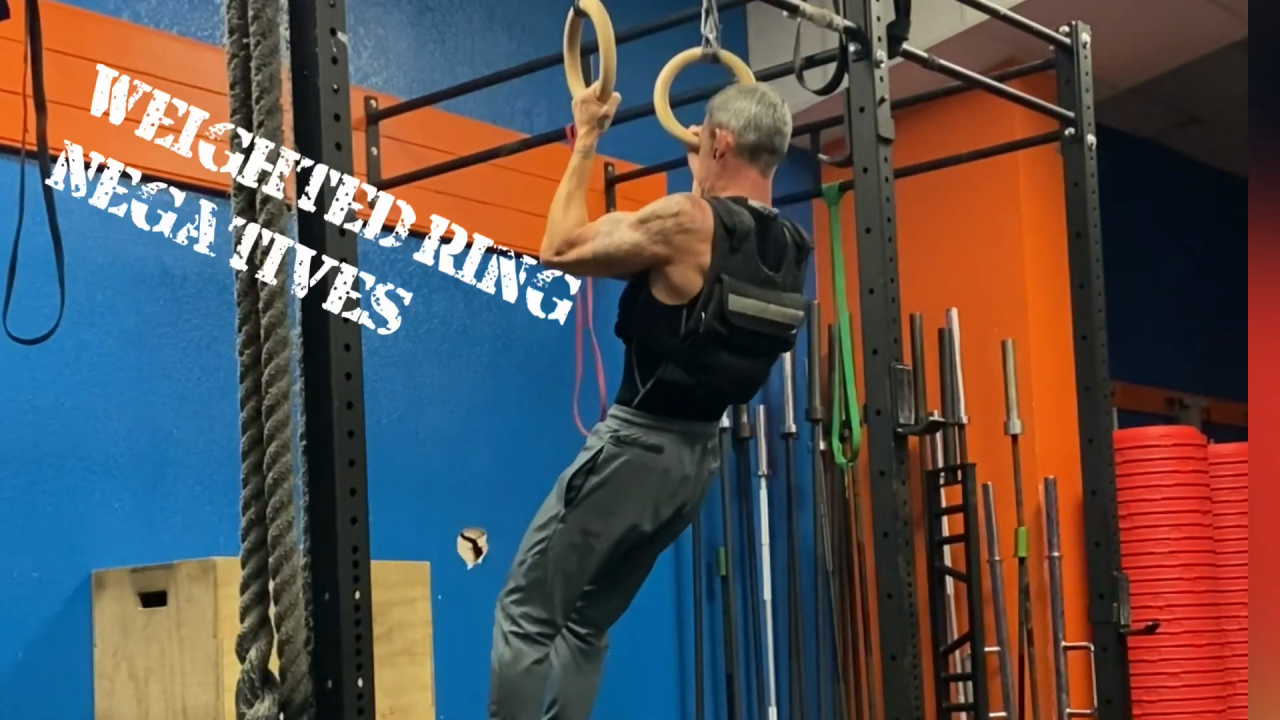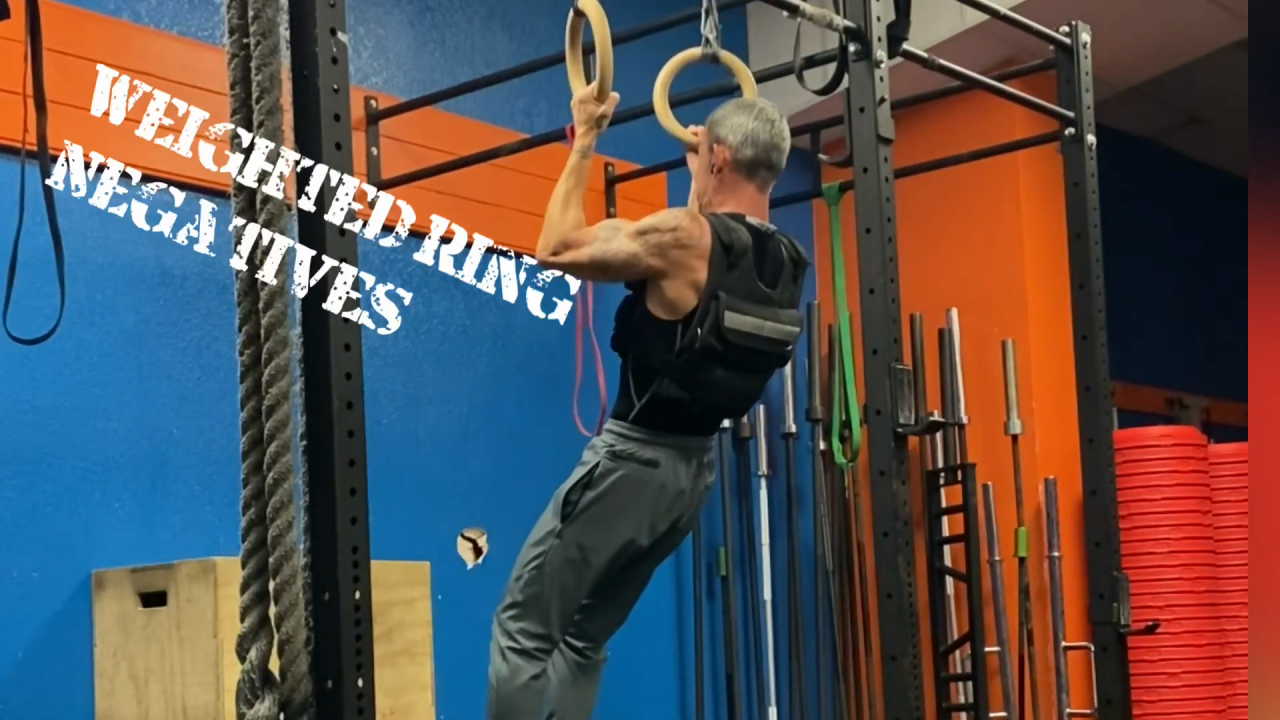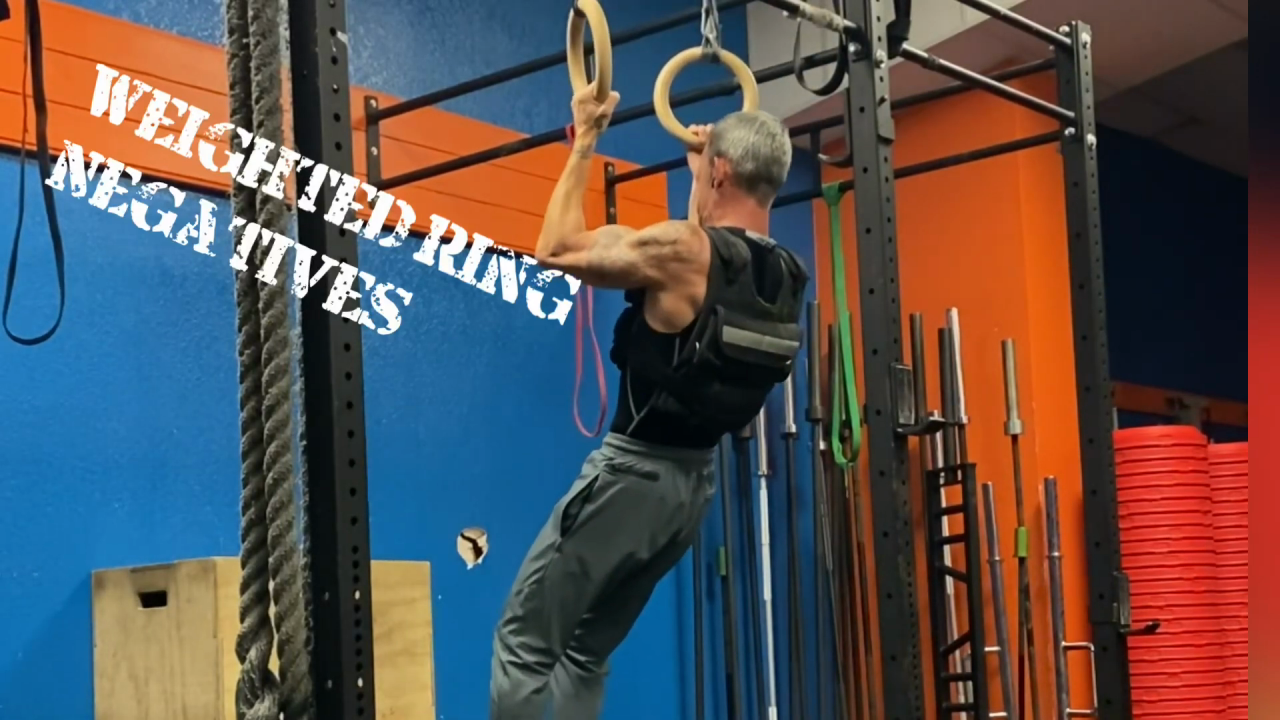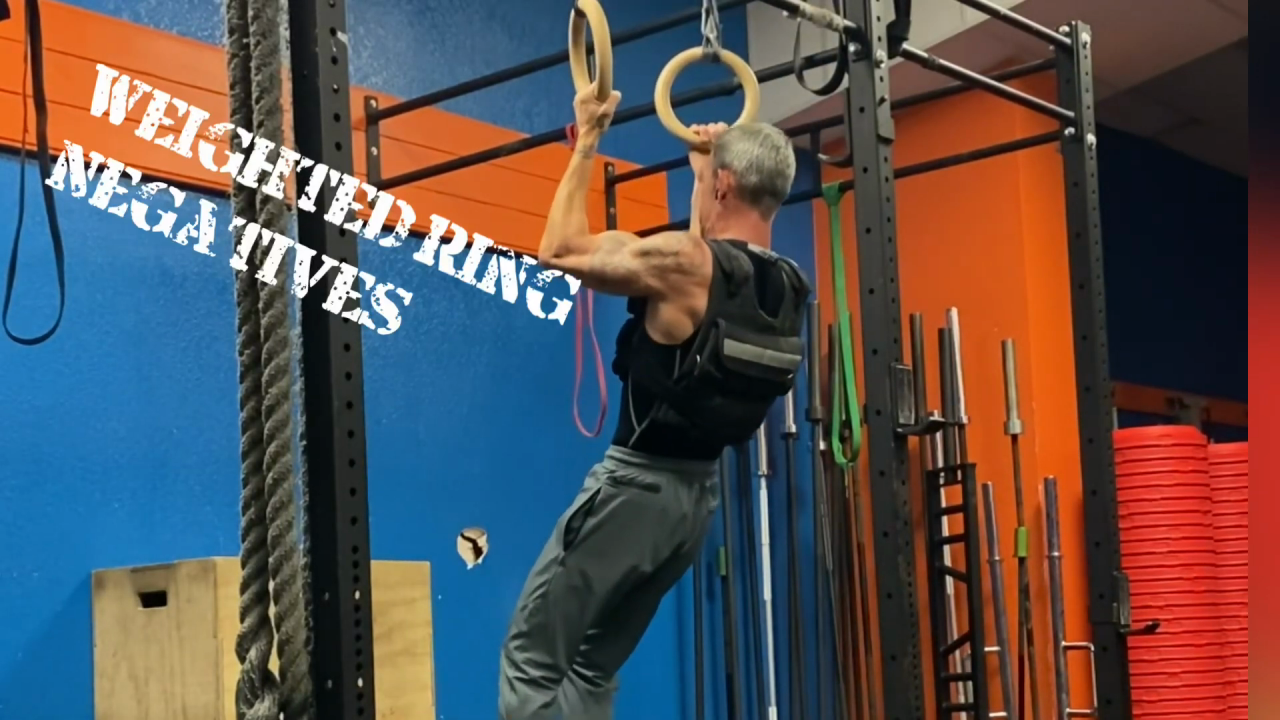
dt=0.2s
person 1, frame 1
left shoulder: (688, 220)
right shoulder: (788, 248)
left elbow: (559, 249)
left wrist: (585, 141)
right wrist: (700, 172)
left hip: (635, 446)
right hip: (696, 453)
left knee: (527, 614)
right knee: (585, 622)
person 1, frame 2
left shoulder: (686, 236)
right shoulder: (785, 264)
left elbow: (555, 248)
left wrist: (584, 141)
right wrist: (698, 172)
left hip: (631, 461)
right hip: (692, 468)
left knee: (523, 630)
right knee: (582, 638)
person 1, frame 3
left shoulder: (685, 250)
right shoulder: (785, 276)
left elbow: (555, 249)
left wrist: (585, 140)
right wrist: (698, 172)
left hip: (631, 475)
right hip: (692, 481)
left knee: (525, 643)
right knee: (584, 652)
person 1, frame 4
left shoulder: (686, 262)
right shoulder: (788, 288)
left elbow: (558, 250)
left wrist: (587, 141)
right wrist: (702, 170)
left hip: (634, 487)
right hip: (696, 493)
left knee: (532, 660)
right knee: (593, 668)
